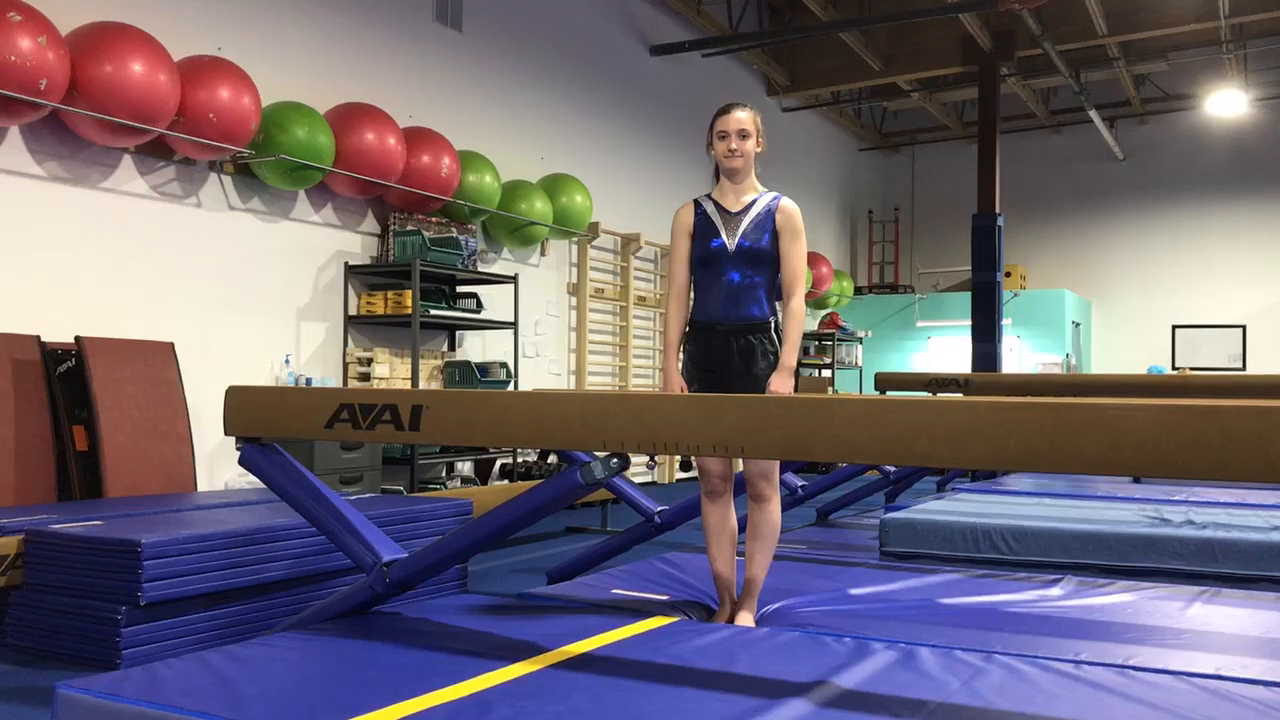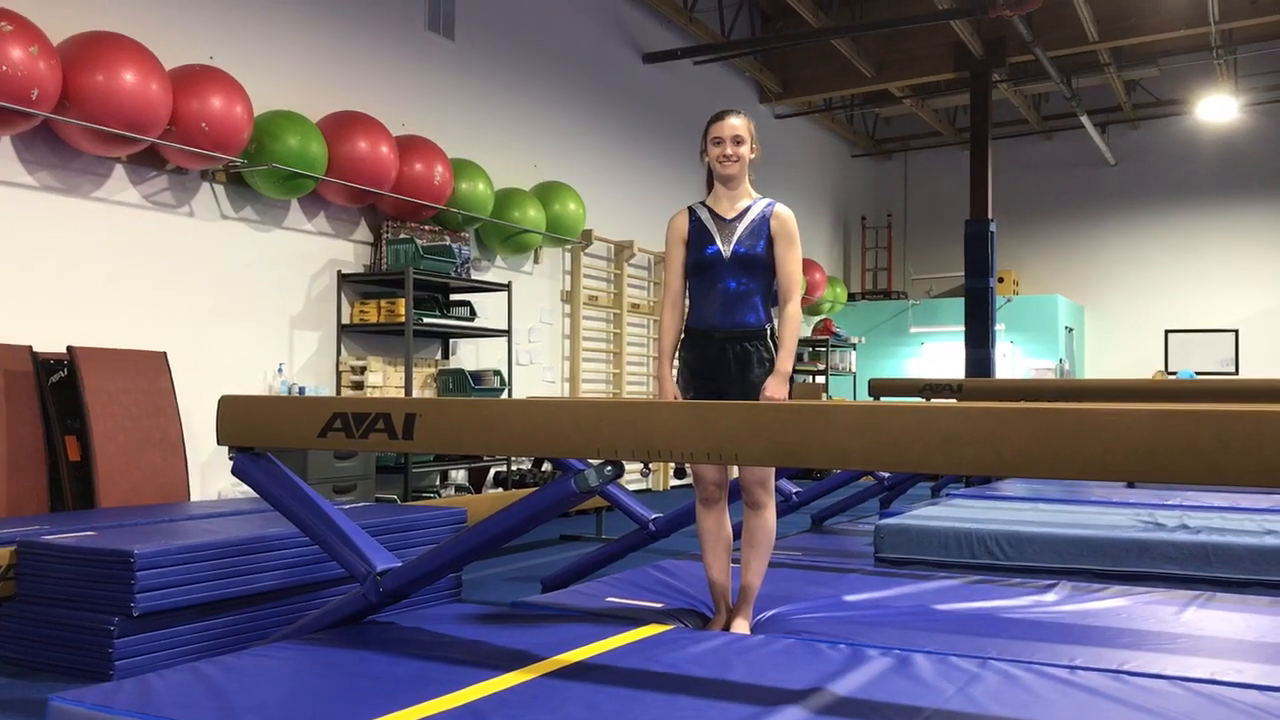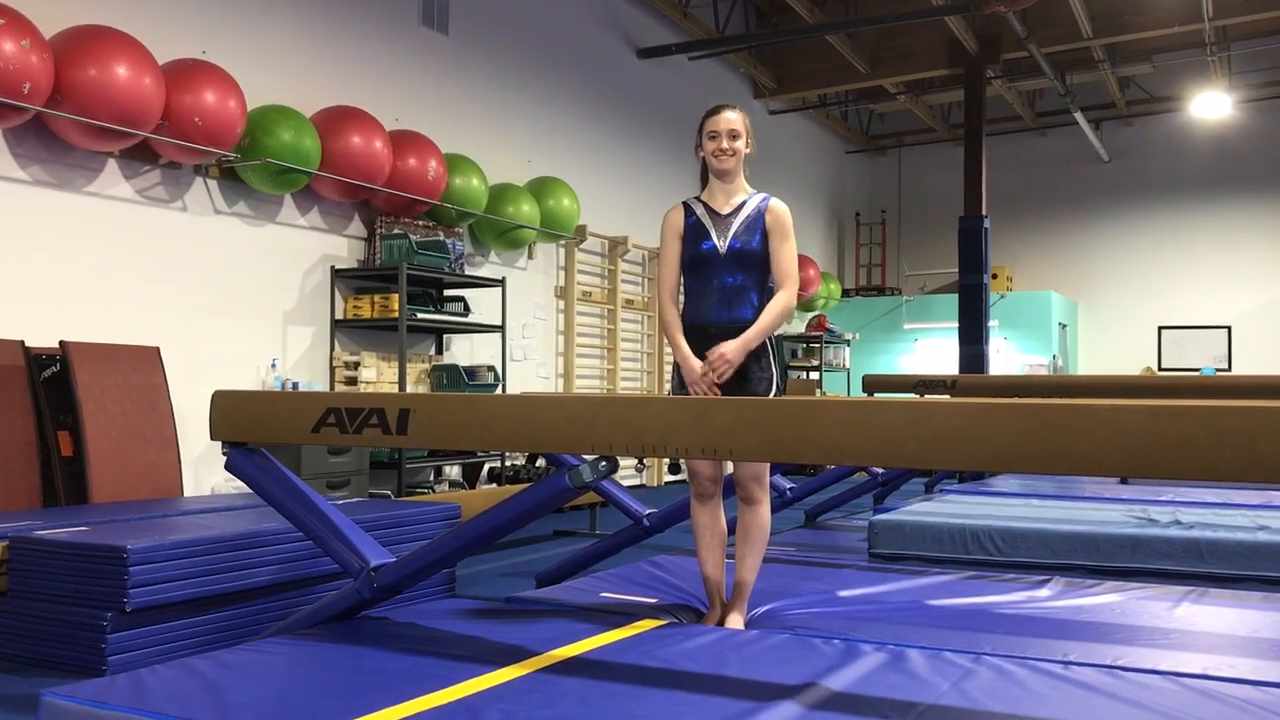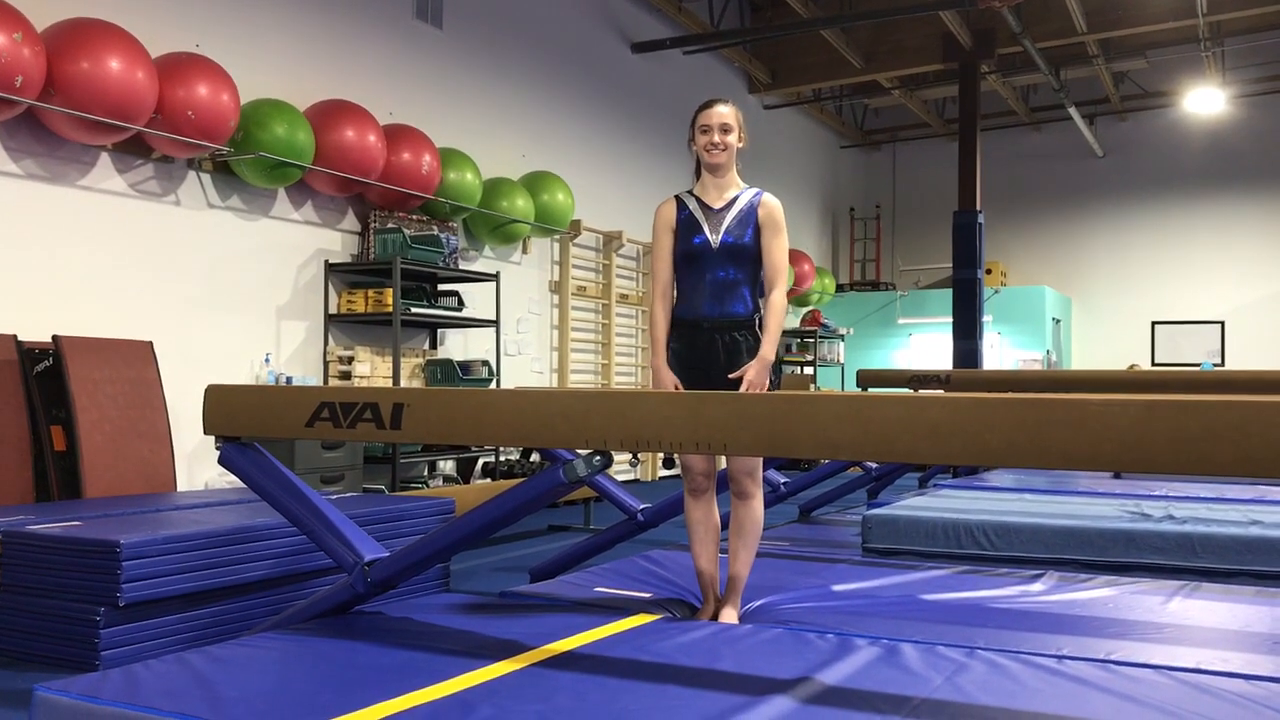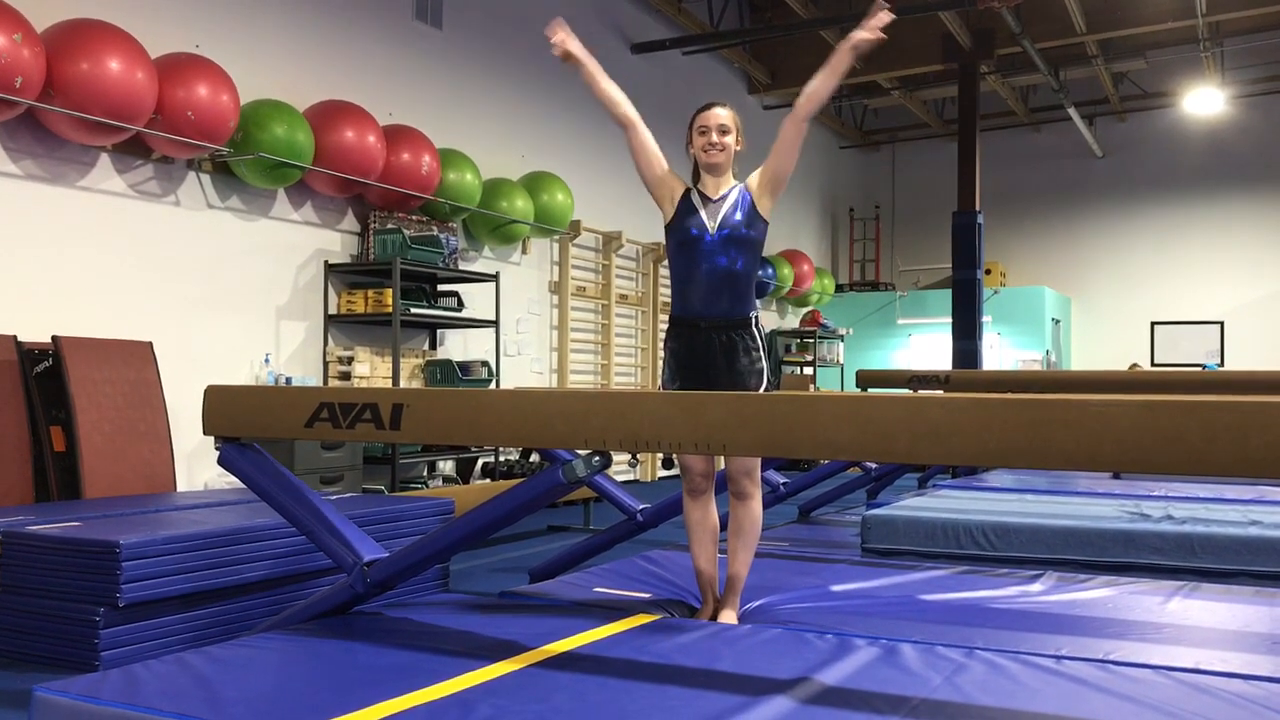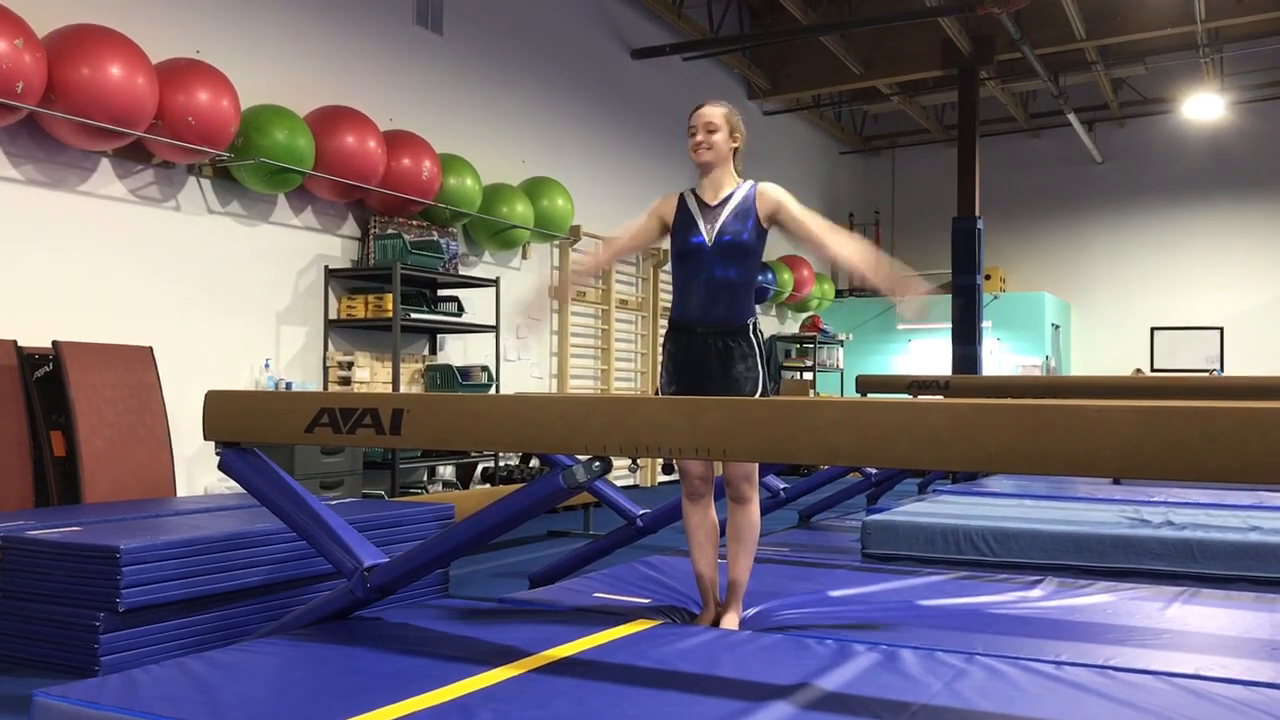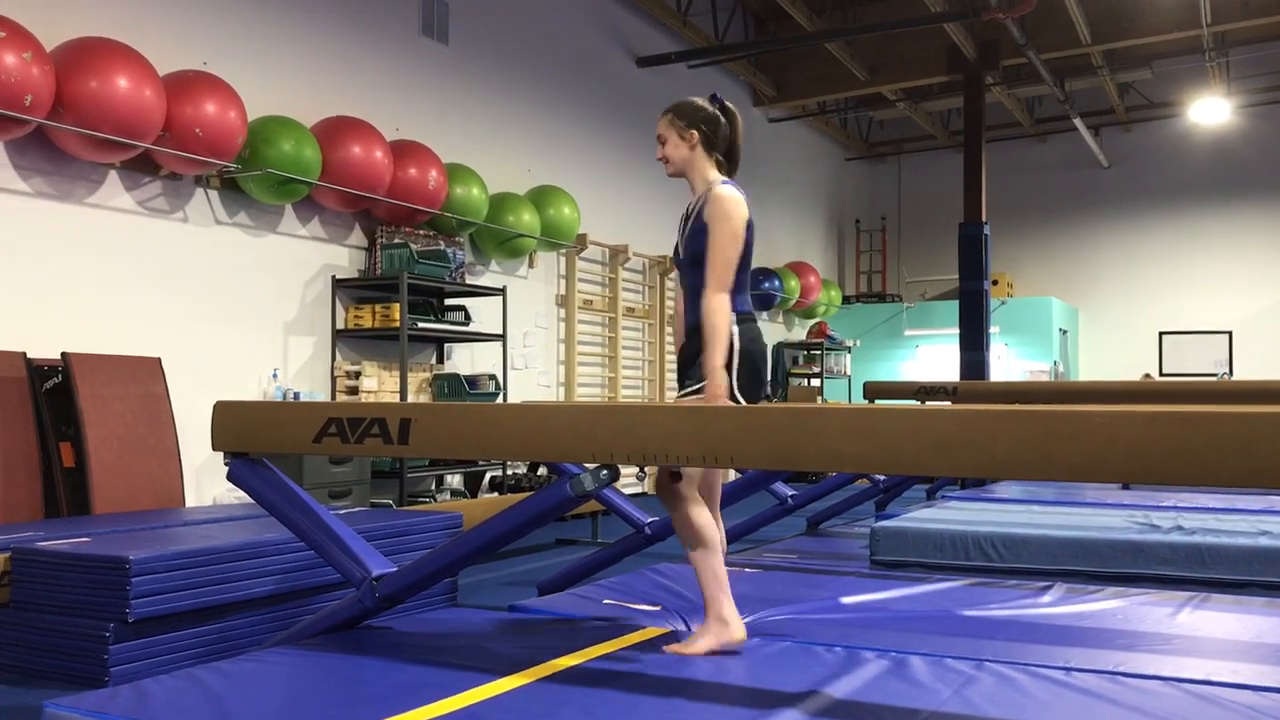
dt=0.7s
person 1, frame 1
left shoulder: (782, 211)
right shoulder: (690, 214)
left elbow: (794, 295)
right elbow: (677, 295)
left wrist: (786, 368)
right wrist: (671, 366)
left hip: (759, 349)
right hip: (705, 351)
left knee: (761, 482)
right knee: (713, 481)
left ankle: (748, 602)
right ankle: (724, 599)
person 1, frame 2
left shoulder: (777, 217)
right shoulder: (685, 222)
left elbow: (791, 301)
right elbow: (672, 303)
left wrist: (782, 372)
right wrist: (665, 374)
left hip: (755, 356)
right hip: (700, 358)
left knee: (757, 489)
right knee: (709, 488)
left ankle: (744, 610)
right ankle: (720, 607)
person 1, frame 3
left shoulder: (771, 211)
right shoulder: (679, 217)
left elbow: (786, 293)
right elbow: (667, 296)
left wrist: (741, 345)
right wrist: (684, 356)
left hip: (752, 356)
right hip: (696, 356)
left knee: (751, 484)
right knee: (703, 483)
left ankle: (738, 605)
right ankle: (714, 602)
person 1, frame 4
left shoulder: (764, 207)
right shoulder: (672, 211)
left elbow: (775, 289)
right elbow: (662, 292)
left wrist: (762, 358)
right wrist: (659, 363)
left hip: (743, 346)
right hip: (688, 347)
left knee: (744, 479)
right knee: (697, 478)
left ankle: (732, 600)
right ankle: (708, 596)
person 1, frame 5
left shoulder: (757, 192)
right shoulder: (672, 196)
left elbow: (803, 115)
right elbow: (627, 119)
right wrist: (581, 60)
left hip: (741, 345)
right hip: (686, 346)
left knee: (744, 481)
right knee: (696, 480)
left ankle: (732, 600)
right ankle: (706, 597)
person 1, frame 6
left shoulder: (761, 200)
right shoulder: (673, 207)
left elbow: (831, 241)
right elbow: (615, 248)
left wrist: (892, 279)
right wrist: (560, 285)
left hip: (736, 348)
right hip: (683, 349)
left knee: (739, 486)
right knee: (695, 485)
left ankle: (733, 604)
right ankle: (709, 601)
person 1, frame 7
left shoulder: (725, 198)
right shoulder: (694, 209)
left elbow: (716, 293)
left wrist: (715, 370)
right wrist: (690, 371)
left hip: (726, 355)
right hip: (700, 355)
left knee: (675, 481)
right knee: (698, 492)
left ankle: (723, 617)
right ankle: (716, 616)
